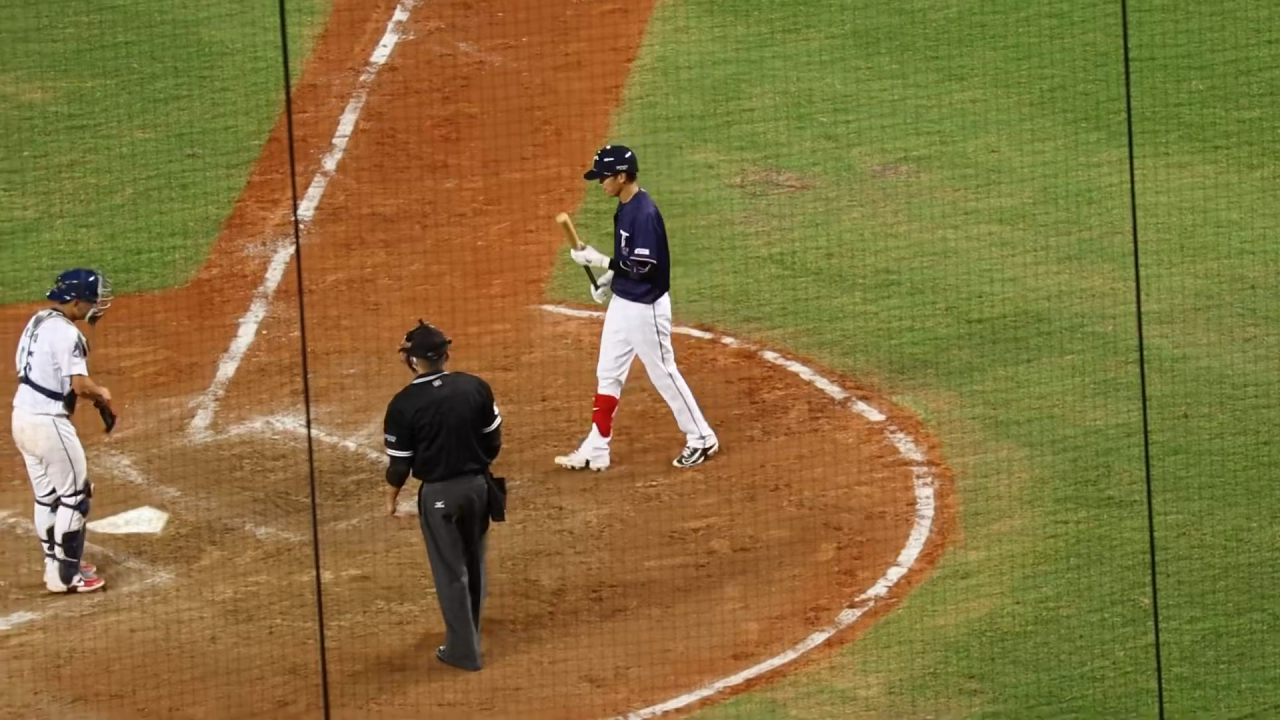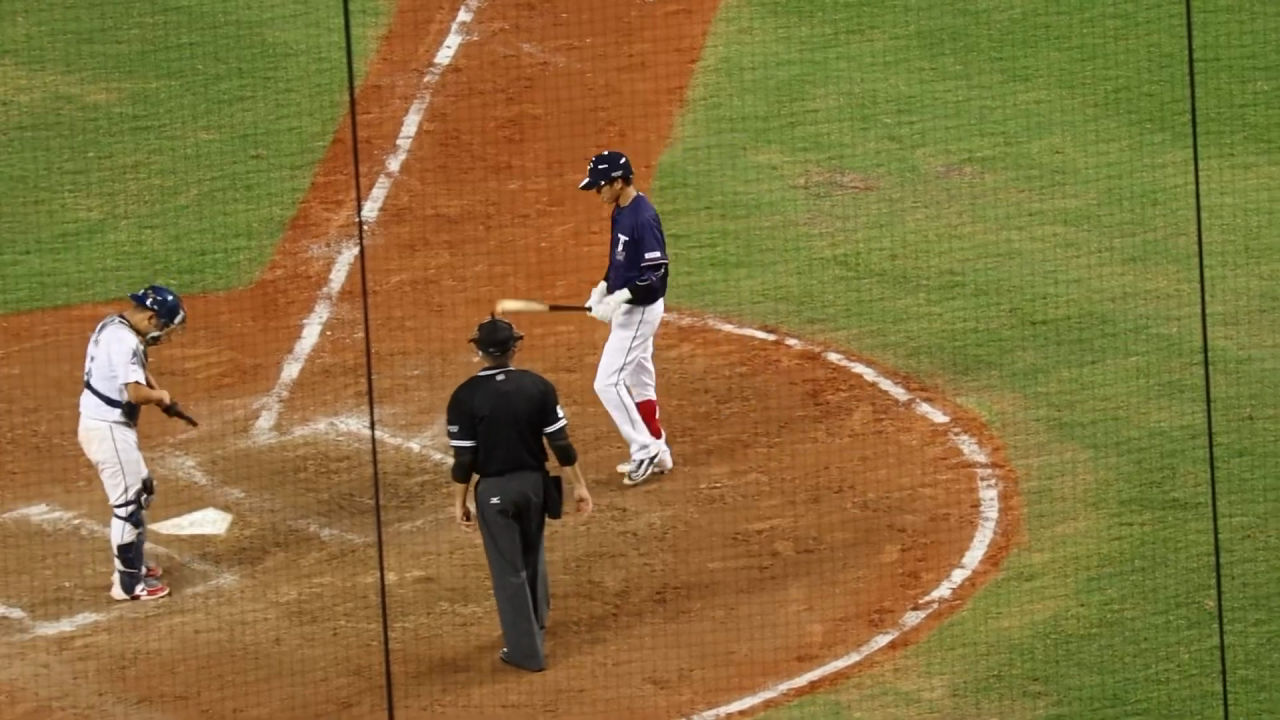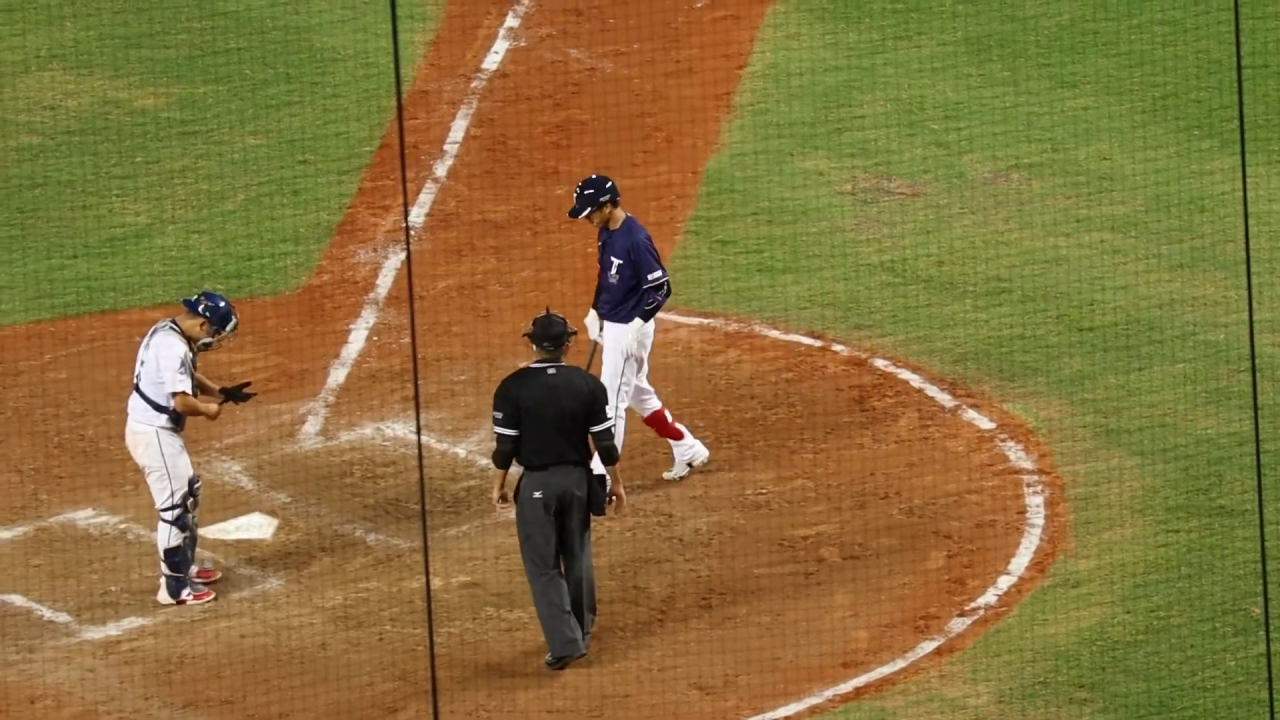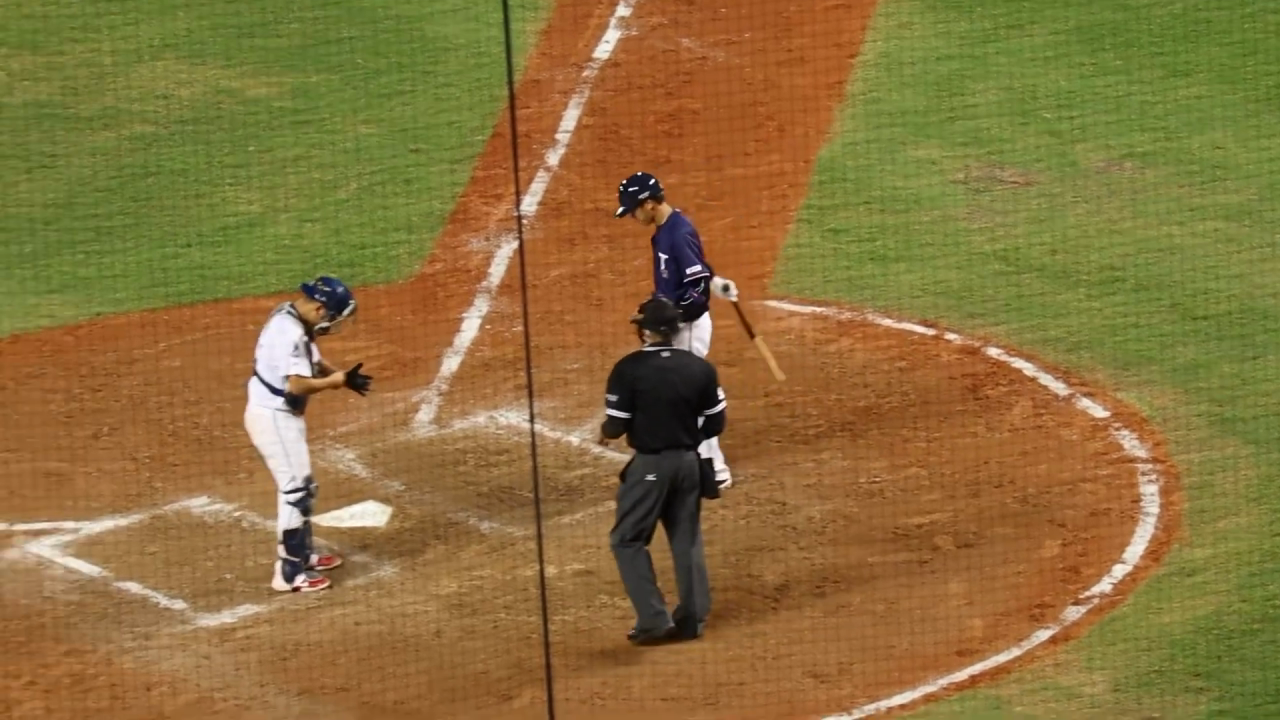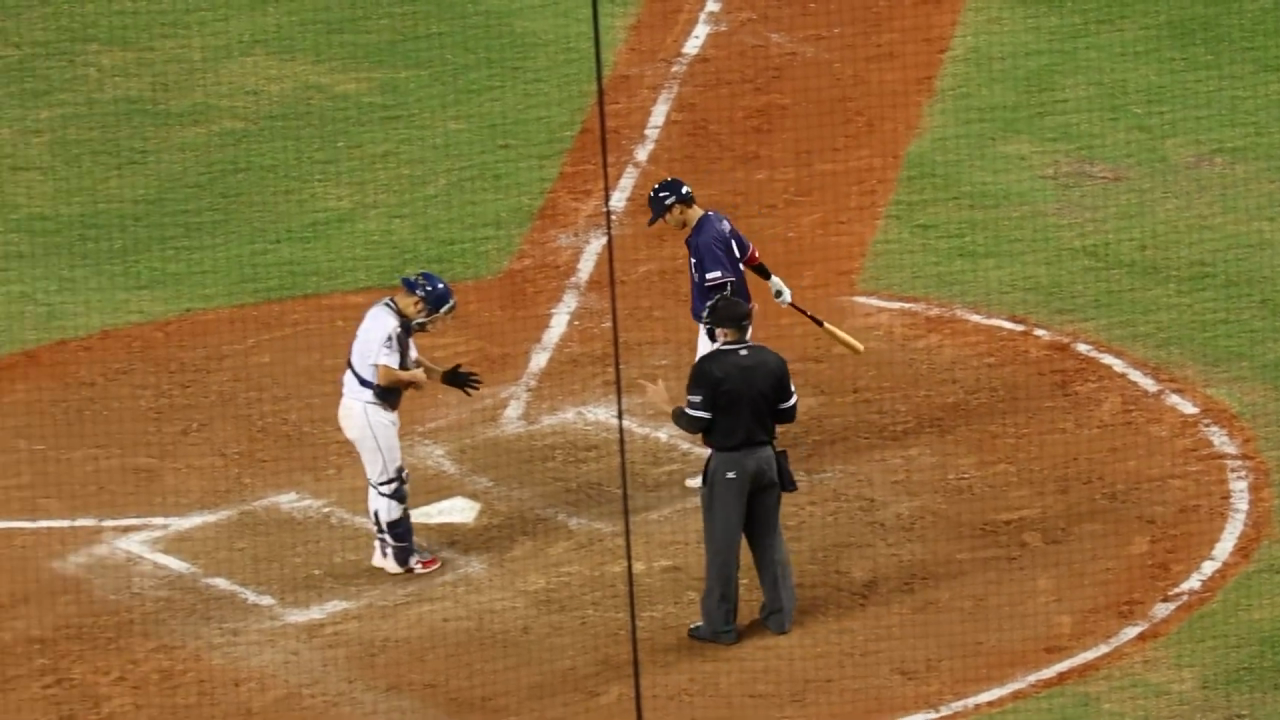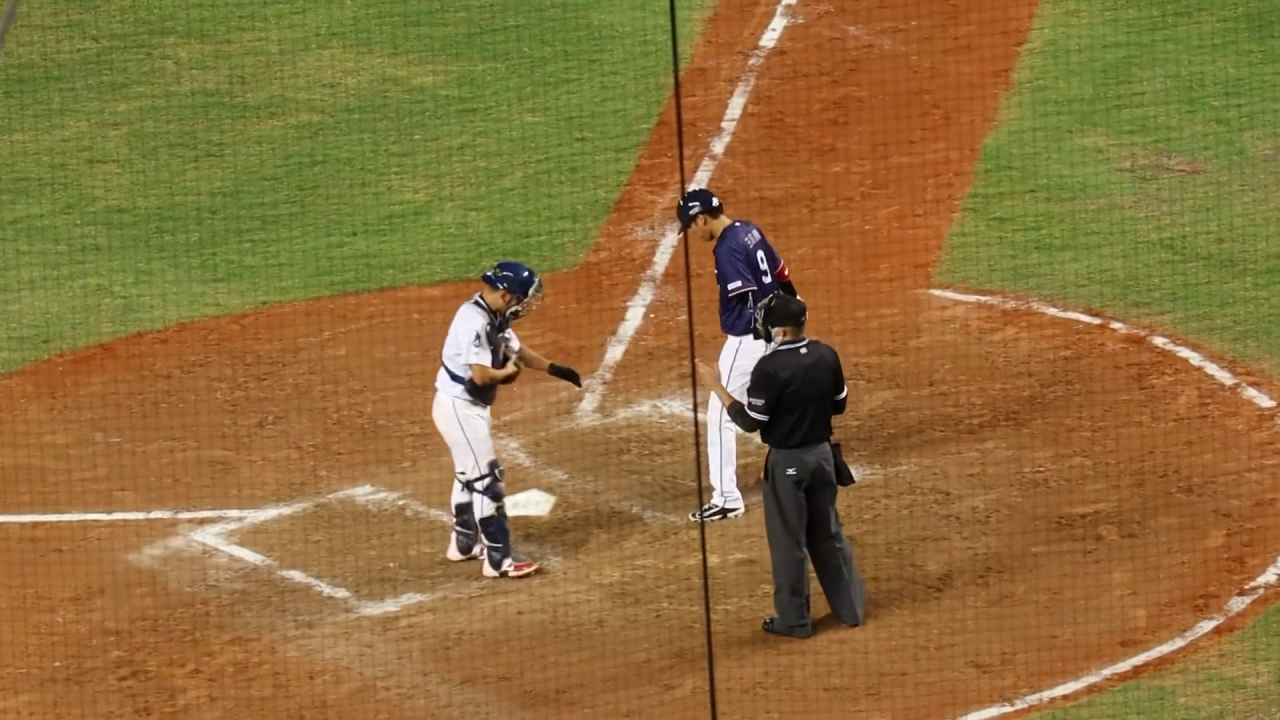
dt=0.3s
person 1, frame 1
left shoulder: (404, 404)
right shoulder: (476, 387)
left elbow: (400, 464)
right elbow: (493, 442)
left wrist: (391, 498)
left hip: (439, 494)
right hip: (478, 485)
left knee: (450, 572)
right knee: (474, 560)
left ankle: (464, 650)
right ankle: (468, 626)
person 1, frame 2
left shoulder: (466, 396)
right shoulder: (538, 386)
left elbow: (464, 458)
right elbow: (560, 442)
left wrist: (460, 502)
right wrist: (578, 485)
left hip: (495, 489)
right hip: (534, 482)
left knee: (509, 570)
right knee: (532, 559)
left ankle: (526, 650)
right ankle: (533, 626)
person 1, frame 3
left shoulder: (514, 386)
right shoulder: (589, 383)
left elbow: (505, 445)
right elbow: (605, 441)
left wrist: (499, 483)
right wrist: (615, 484)
left hip: (537, 483)
right hip: (577, 479)
left knee: (542, 566)
right knee: (578, 557)
left ankle: (564, 641)
right ankle: (580, 631)
person 1, frame 4
left shoulder: (629, 368)
right shoulder: (700, 367)
left elbow: (616, 425)
right elbow: (715, 424)
left wrist: (603, 434)
left hip: (649, 466)
right hip: (688, 463)
left knee: (627, 539)
right knee: (688, 542)
left ankle: (655, 617)
right ankle: (691, 619)
person 1, frame 5
left shoulder: (708, 367)
right shoulder: (773, 362)
left elbow: (693, 423)
right elbow: (788, 413)
left wrist: (664, 401)
left hip: (728, 465)
right hip: (765, 458)
left knee: (722, 545)
right knee: (769, 539)
left ankle: (720, 625)
right ankle: (780, 614)
person 1, frame 6
left shoulder: (770, 368)
right shoulder: (827, 356)
left elbow: (751, 421)
right elbow: (838, 405)
left wrist: (717, 388)
left hip: (788, 461)
right hip: (823, 454)
left knee: (788, 541)
right knee: (828, 533)
left ankle: (794, 619)
right ankle: (850, 607)
person 2, frame 1
left shoulder: (645, 213)
right shoulder: (625, 206)
left elbow: (643, 267)
left wrist: (599, 261)
right wrist: (609, 279)
left hip: (645, 308)
right hip: (622, 303)
left knee: (663, 375)
right knee: (607, 376)
left ankle: (701, 438)
right ankle: (596, 450)
person 2, frame 2
left shoulder: (643, 216)
right shoulder: (621, 210)
left elbow: (657, 271)
left wrist: (619, 297)
right wrist: (604, 288)
left hip: (639, 310)
right hip: (624, 309)
left knee: (608, 383)
right knee: (640, 382)
left ankle: (646, 447)
right ankle: (655, 451)
person 2, frame 3
left shoulder: (636, 239)
right shoulder: (606, 232)
left elbow: (660, 288)
left wrist: (636, 327)
right wrist: (594, 311)
left hip: (630, 331)
right hip: (613, 327)
left knee: (611, 405)
right knee: (639, 397)
right ankle: (688, 449)
person 2, frame 4
left shoulder: (679, 233)
right shoulder: (664, 227)
left elbow: (699, 286)
right wrist: (717, 281)
left hip: (686, 326)
left ankle: (715, 471)
person 2, frame 5
left shoulder: (705, 236)
right shoulder: (715, 221)
left elbow: (721, 290)
right elbow: (748, 253)
left wrist: (714, 338)
right wrist: (773, 281)
person 2, frame 6
left shoulder: (727, 248)
right shoulder: (748, 230)
left elbow: (748, 299)
right elbow: (778, 269)
left wrist: (759, 345)
right wrist: (794, 302)
left hip: (748, 339)
left knee: (720, 415)
left ankle: (726, 498)
person 3, frame 1
left shoulder: (39, 320)
right shoulder: (66, 333)
right elbow: (79, 385)
left wrist: (97, 393)
right wrist: (102, 394)
left hip: (24, 417)
right hip: (48, 422)
left knee: (47, 495)
right knee: (74, 493)
left ankle: (56, 562)
right ankle: (66, 574)
person 3, frame 2
left shoulder: (112, 325)
right shoulder: (125, 340)
left elbow: (138, 376)
right elbow: (137, 393)
left wrist: (165, 402)
right wrist: (162, 396)
left hip: (100, 424)
right hip: (109, 428)
left knee: (140, 491)
right knee: (129, 503)
left ankle: (130, 564)
right ankle: (128, 581)
person 3, frame 3
left shoulder: (165, 330)
right shoulder: (175, 347)
left elbow: (189, 376)
right elbow: (182, 402)
left wrist: (220, 393)
right wrist: (208, 410)
left hip: (155, 428)
right hip: (155, 433)
left knee: (188, 493)
right knee: (174, 508)
left ankle: (184, 566)
right ankle: (174, 586)
person 3, frame 4
left shoulder: (290, 317)
right shoulder: (290, 331)
left elbow: (312, 361)
right elbow: (298, 384)
left wrist: (342, 377)
right wrist: (332, 382)
left hip: (280, 414)
right hip: (274, 416)
left knee: (297, 486)
right knee: (297, 490)
left ankle: (301, 554)
right ankle: (289, 572)
person 3, frame 5
left shoulder: (394, 318)
right shoulder: (386, 323)
left elbow: (411, 361)
right elbow: (386, 376)
left wrist: (444, 377)
right wrist: (416, 378)
left hip: (375, 409)
right hip: (367, 411)
left knee: (381, 478)
right knee: (392, 480)
left ankle: (387, 547)
right ankle: (402, 554)
person 3, frame 6
left shoulder: (492, 315)
right shoulder: (474, 320)
left elbow: (516, 349)
right elbow: (481, 374)
left wrist: (554, 369)
right wrist: (506, 372)
left hip: (471, 405)
right hip: (459, 406)
left knee: (470, 475)
right knee: (487, 477)
left ankle: (464, 541)
right ankle: (498, 558)
